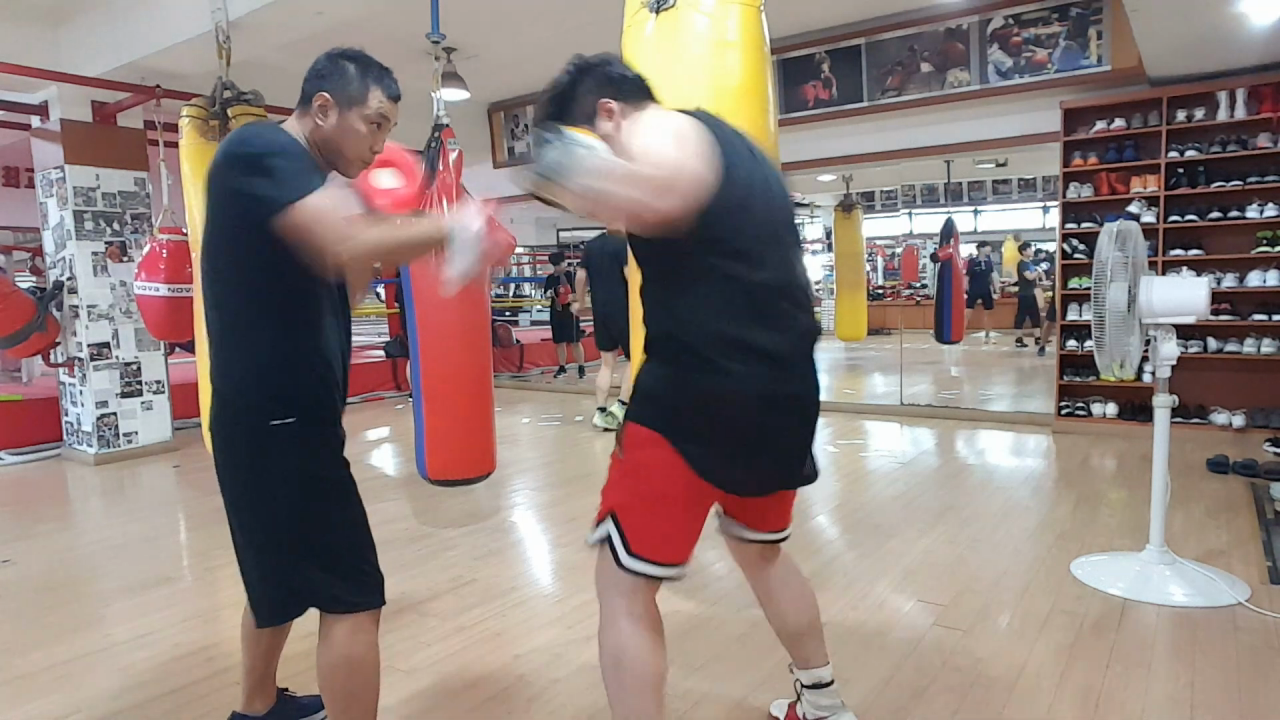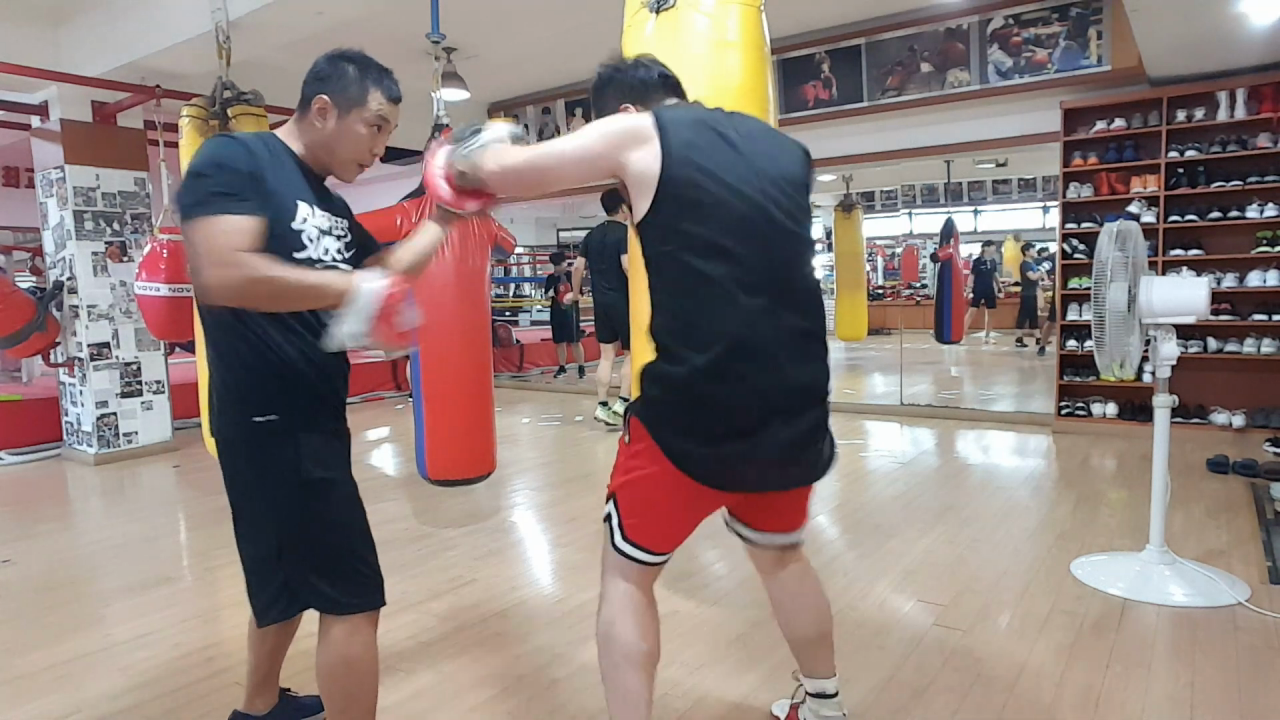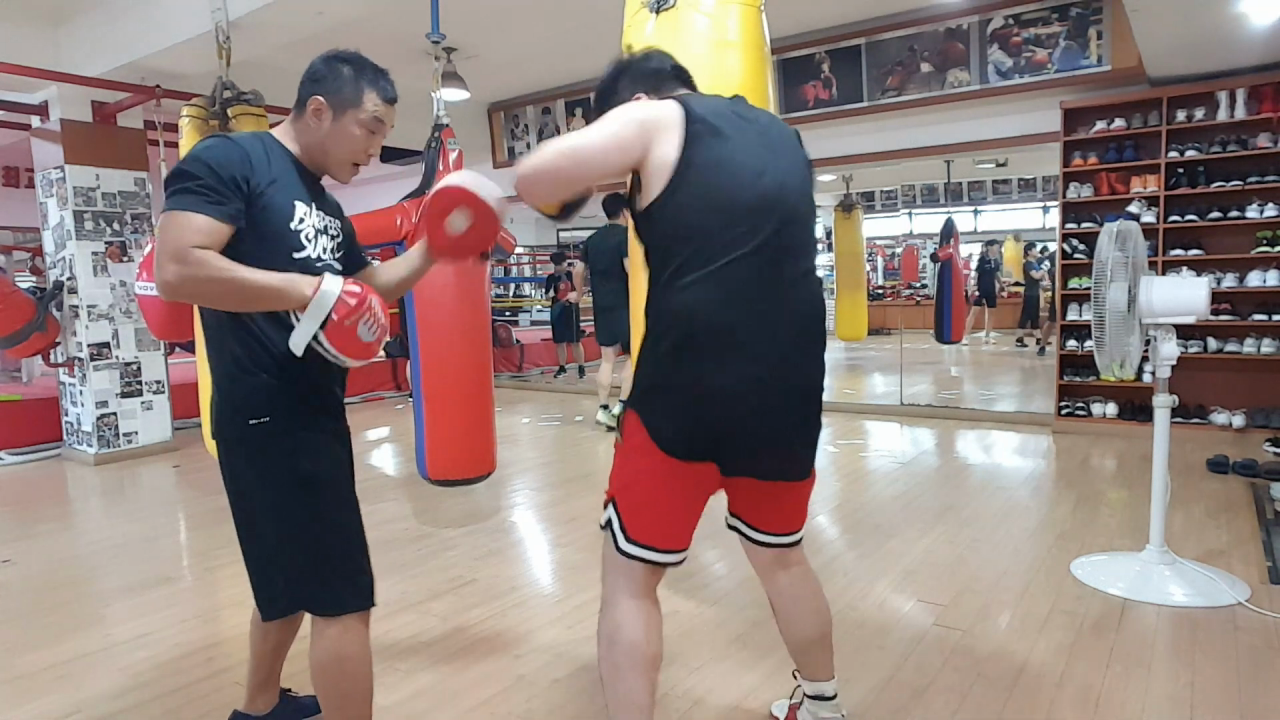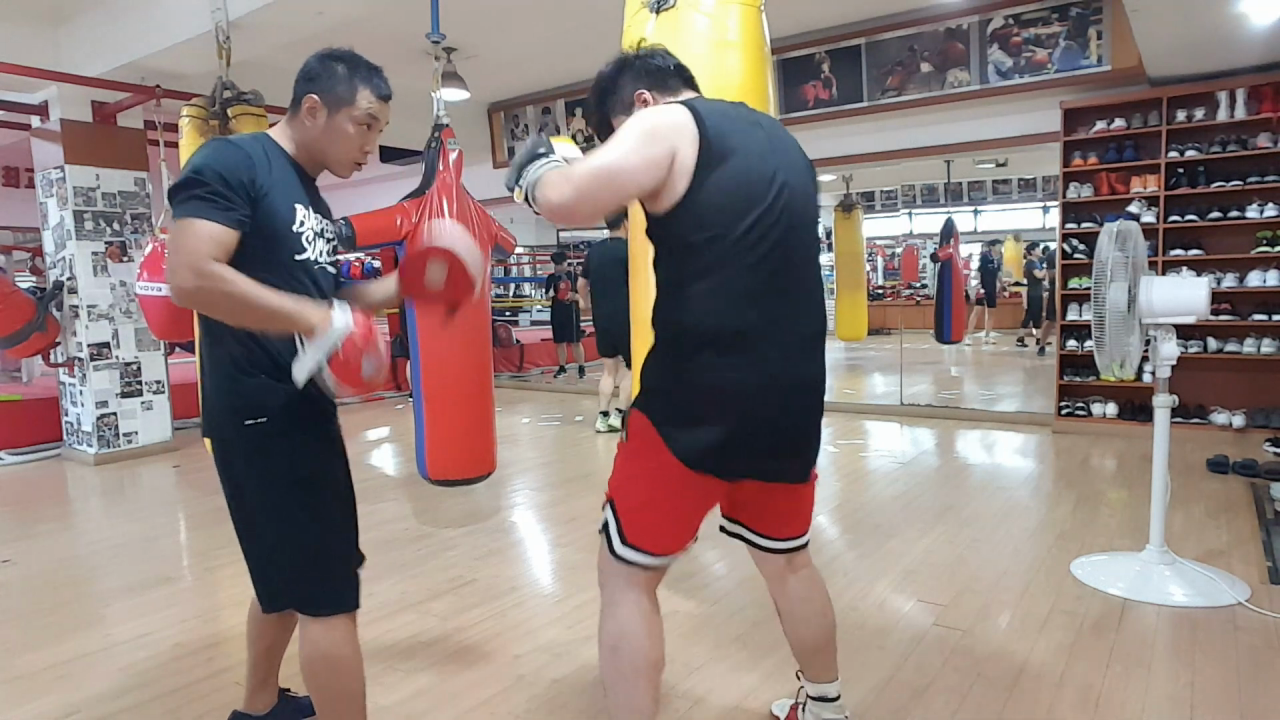
dt=0.1s
person 1, frame 1
left shoulder: (316, 186)
right shoulder: (260, 150)
left elbow: (341, 267)
right elbow: (354, 246)
left wrist: (403, 226)
right wrist: (453, 229)
left hip: (287, 415)
right hip: (273, 419)
left knee: (286, 573)
right knee: (353, 596)
person 1, frame 2
left shoulder: (328, 199)
right shoulder: (236, 160)
left elbow: (384, 271)
right elbow: (224, 276)
left wrist: (442, 216)
right wrist: (352, 288)
left hip: (308, 415)
right hip: (272, 417)
left knee: (286, 574)
right knee: (350, 596)
person 1, frame 3
left shoulder: (321, 200)
right shoulder: (231, 161)
left elbow: (372, 285)
right elbow: (179, 268)
left wrist: (433, 243)
right wrist: (303, 288)
left hip: (310, 411)
right hip: (267, 415)
left knee: (291, 575)
right knee: (340, 594)
person 1, frame 4
left shoulder: (312, 198)
right shoulder: (233, 163)
left elbow: (342, 297)
right elbow: (192, 279)
right wrist: (314, 317)
left hip: (302, 412)
right hip: (264, 415)
left knee: (288, 575)
right knee: (329, 593)
person 2, frame 1
left shoulder: (667, 134)
right shoulder: (728, 149)
left elbow: (641, 201)
left wrist: (564, 165)
left hip: (702, 405)
right hip: (779, 398)
left knee: (622, 587)
right knee: (758, 549)
person 2, frame 2
left shoulder: (638, 134)
right shoulder: (783, 147)
left elbow: (507, 174)
left wrist: (472, 152)
left hip: (694, 403)
right hip: (790, 404)
left knee: (625, 575)
right knee: (779, 552)
person 2, frame 3
left shoulder: (657, 115)
right shoulder: (779, 135)
left elbow: (535, 180)
left hip: (690, 391)
right hip: (787, 390)
left knee: (628, 576)
right knee: (780, 555)
person 2, frame 4
left shoulder: (666, 124)
right shoulder: (779, 140)
left elbow: (566, 203)
left wrist: (538, 169)
left hip: (696, 396)
right hip: (790, 393)
left knee: (626, 578)
right knee: (786, 557)
person 3, frame 1
left shoulder: (591, 246)
right shoulder: (625, 244)
left elbow: (580, 279)
left wrist: (579, 303)
left hip: (600, 313)
right hip: (622, 313)
left knee: (607, 364)
left ankle: (601, 412)
right ankle: (622, 405)
person 3, frame 2
left shoulder: (592, 236)
right shoulder: (626, 233)
left elbow: (578, 267)
right elbow: (627, 266)
left wrist: (576, 292)
left hip: (601, 302)
right hip: (623, 301)
left knee: (607, 356)
right knee: (634, 354)
left ankle: (603, 406)
right ankle: (623, 402)
person 3, frame 3
left shoulder: (592, 239)
right shoulder: (626, 236)
left elbow: (578, 271)
right elbow: (630, 268)
left wrist: (578, 291)
left hip: (600, 304)
right hip: (623, 304)
left knee: (607, 359)
left ankle: (603, 408)
right ankle: (622, 405)
person 3, frame 4
left shoulder: (593, 251)
right shoulder: (629, 248)
left elbow: (581, 285)
left wrist: (587, 303)
left hip: (600, 317)
right hip: (623, 317)
left knee: (609, 370)
right knee: (633, 367)
left ankle: (603, 416)
right ankle: (620, 414)
